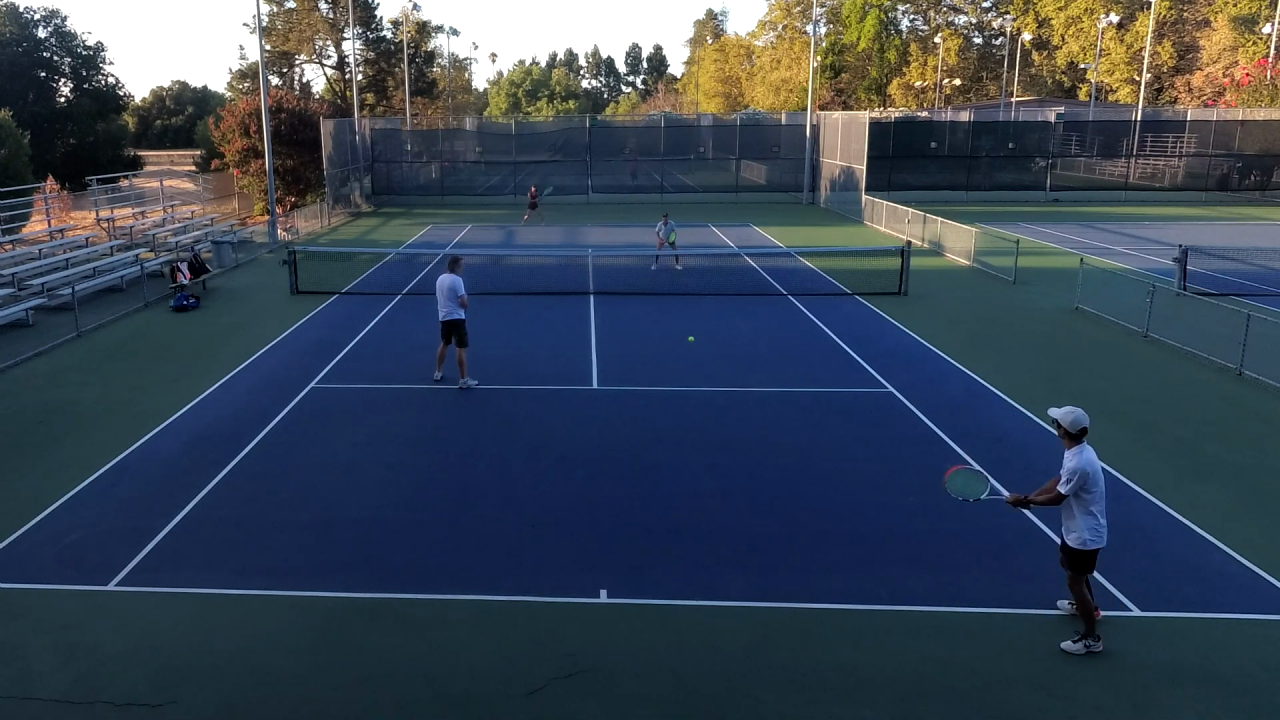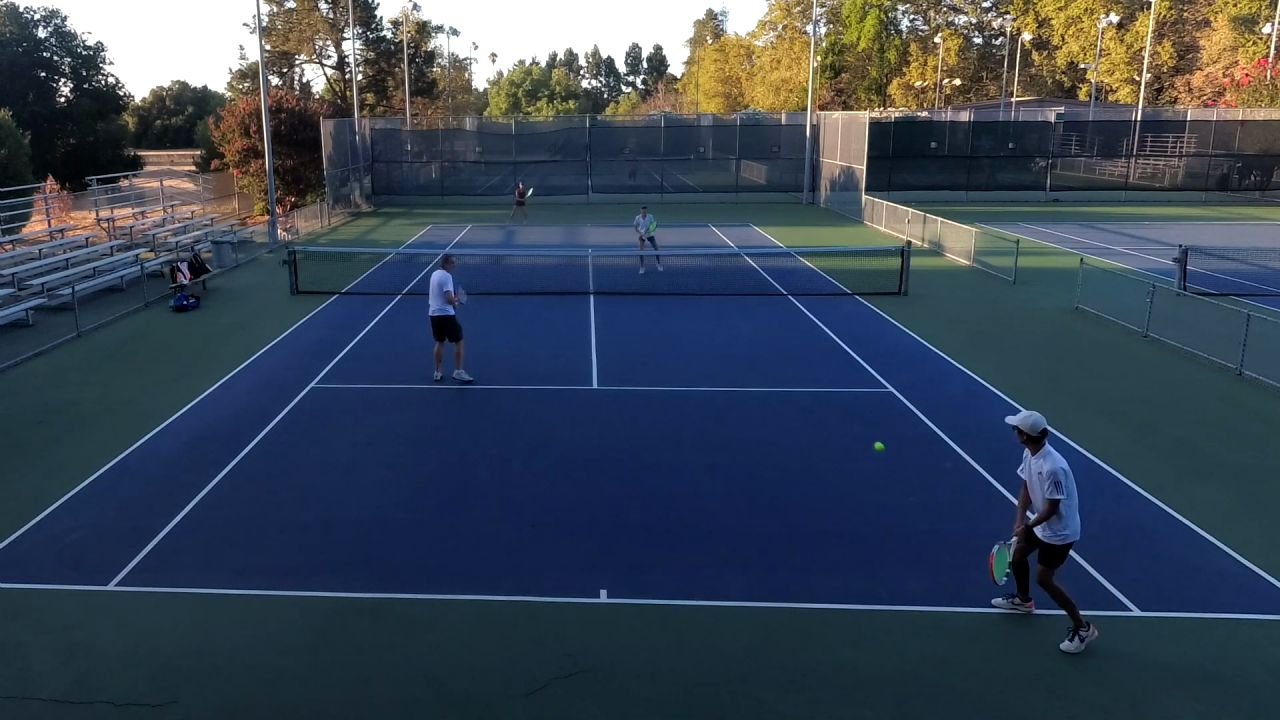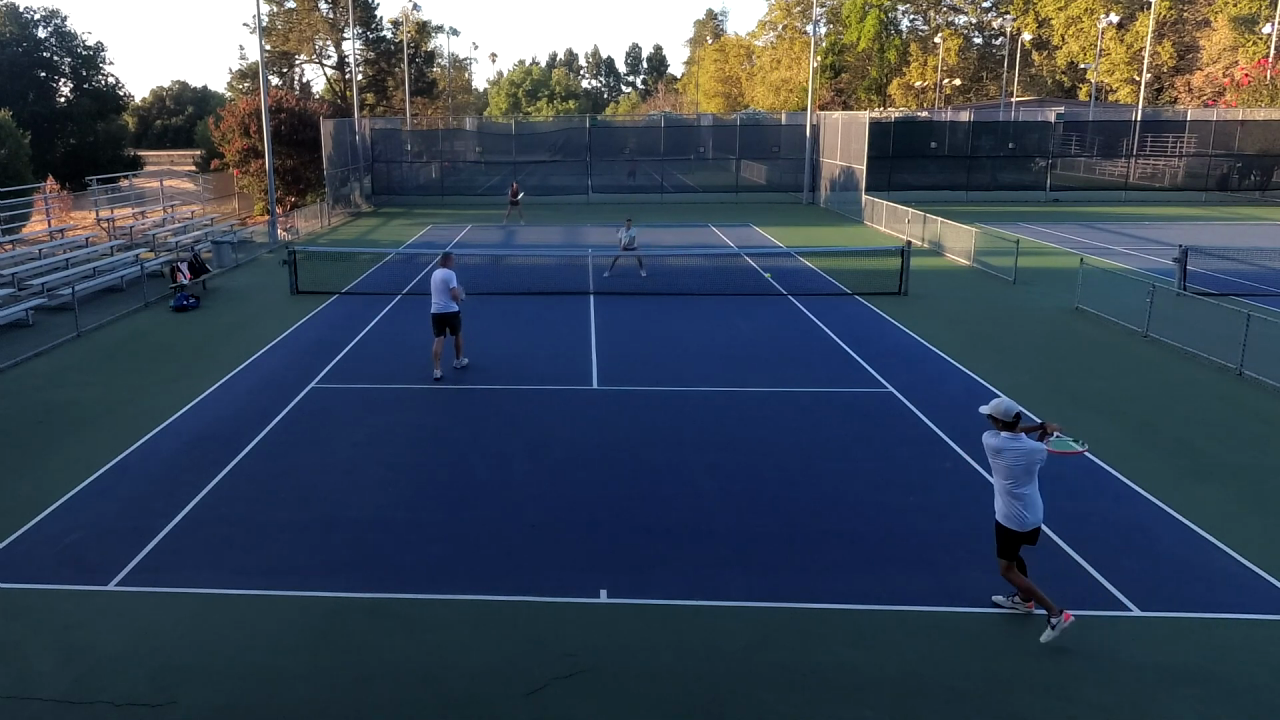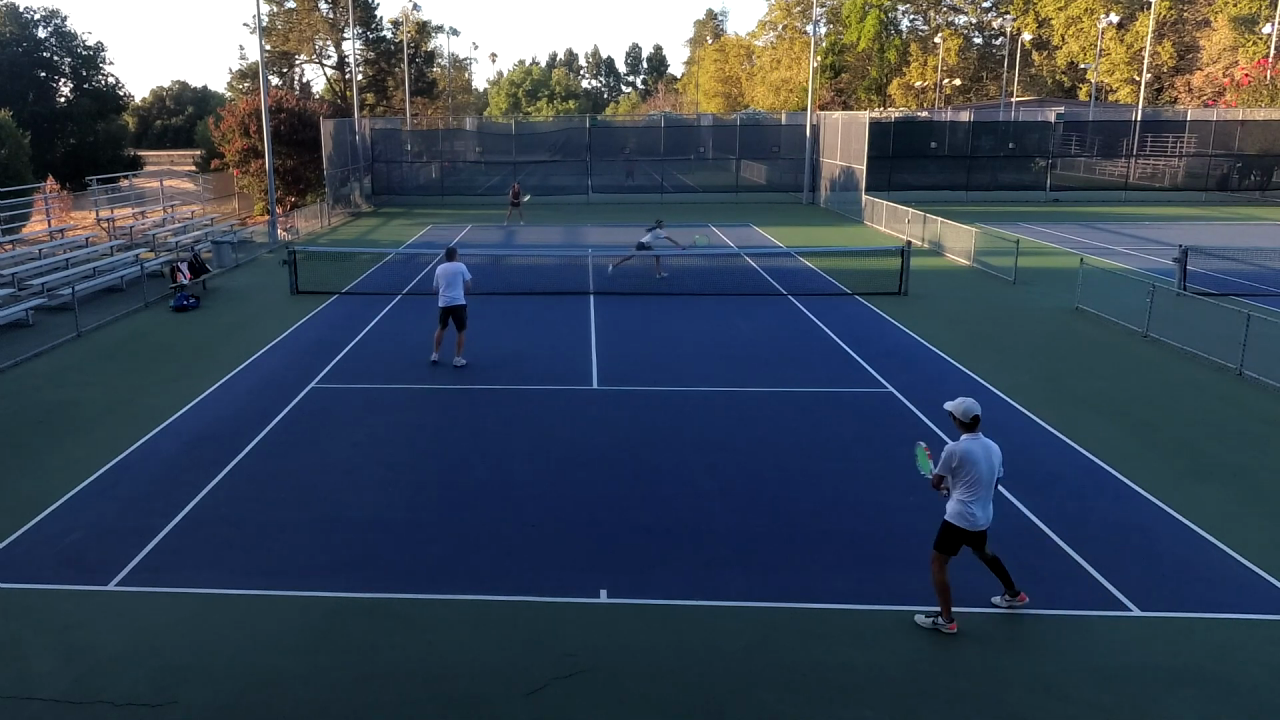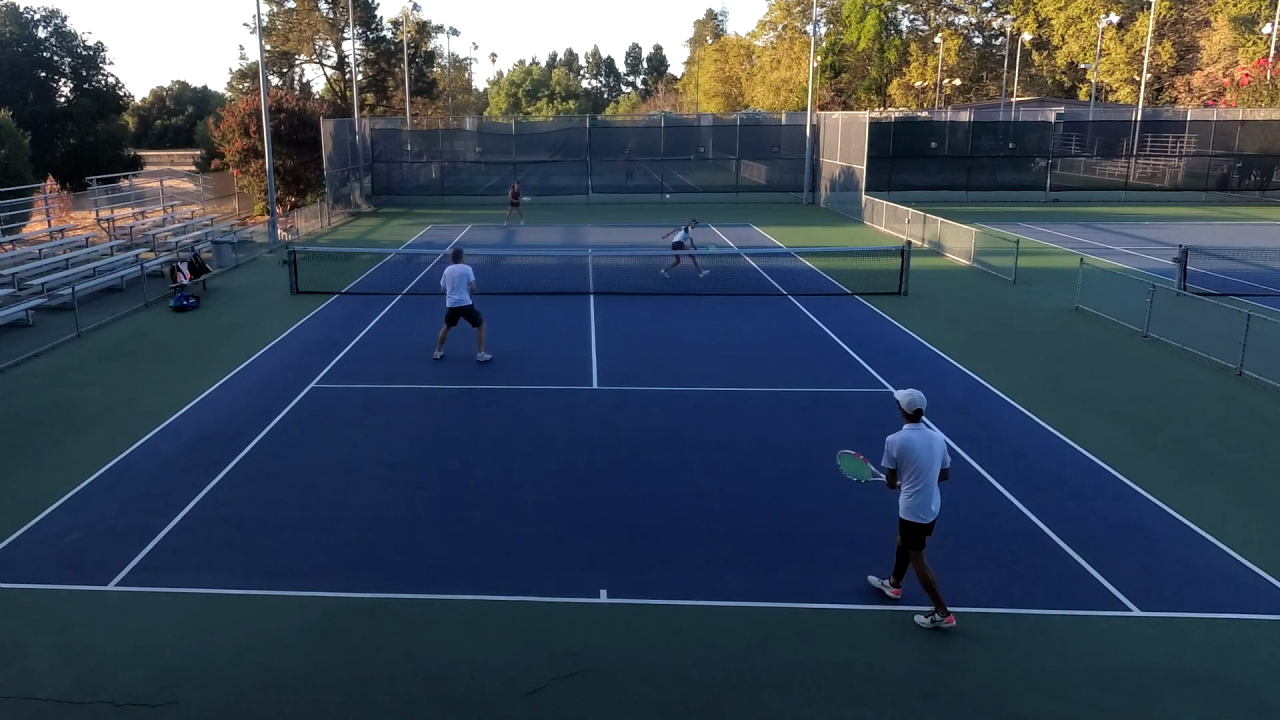
dt=0.4s
person 1, frame 1
left shoulder: (1078, 464)
right shoulder: (1078, 452)
left elbow: (1056, 498)
right elbow: (1059, 483)
left wrist: (1025, 500)
right wrist: (1028, 497)
left hip: (1084, 534)
right hip: (1078, 527)
left knee: (1074, 582)
right knee: (1072, 567)
left ankle: (1091, 638)
right ankle: (1090, 608)
person 1, frame 2
left shoulder: (1053, 468)
right shoulder: (1029, 454)
left elbow: (1052, 509)
right elbow: (1026, 486)
left wrist: (1027, 528)
right wrist: (1020, 518)
left hip: (1059, 530)
right hip: (1045, 523)
left knee: (1045, 579)
right knee: (1017, 553)
left ankle: (1083, 628)
right ankle: (1023, 599)
person 1, frame 3
left shoulder: (991, 441)
right shoulder: (1038, 449)
left wrist: (1040, 427)
left hip: (1010, 518)
right hip: (1033, 516)
left knee: (1009, 571)
right knee: (1012, 554)
left ankle: (1056, 614)
right ankle: (1023, 599)
person 1, frame 4
left shoulder: (953, 449)
right shoulder: (994, 448)
left elbow: (936, 483)
right elbow: (994, 482)
left wrist: (947, 483)
left hip: (958, 517)
right hip: (982, 517)
left knee: (938, 562)
right knee: (983, 553)
left ankle: (946, 618)
right ankle: (1014, 594)
person 1, frame 5
left shoulder: (895, 441)
right shoulder: (938, 438)
left elbow: (890, 478)
right elbow: (944, 475)
left wrist: (897, 483)
left hip: (912, 510)
right hip: (931, 507)
left knee: (918, 561)
right knee: (903, 544)
left ankle: (943, 613)
right ankle: (893, 584)
